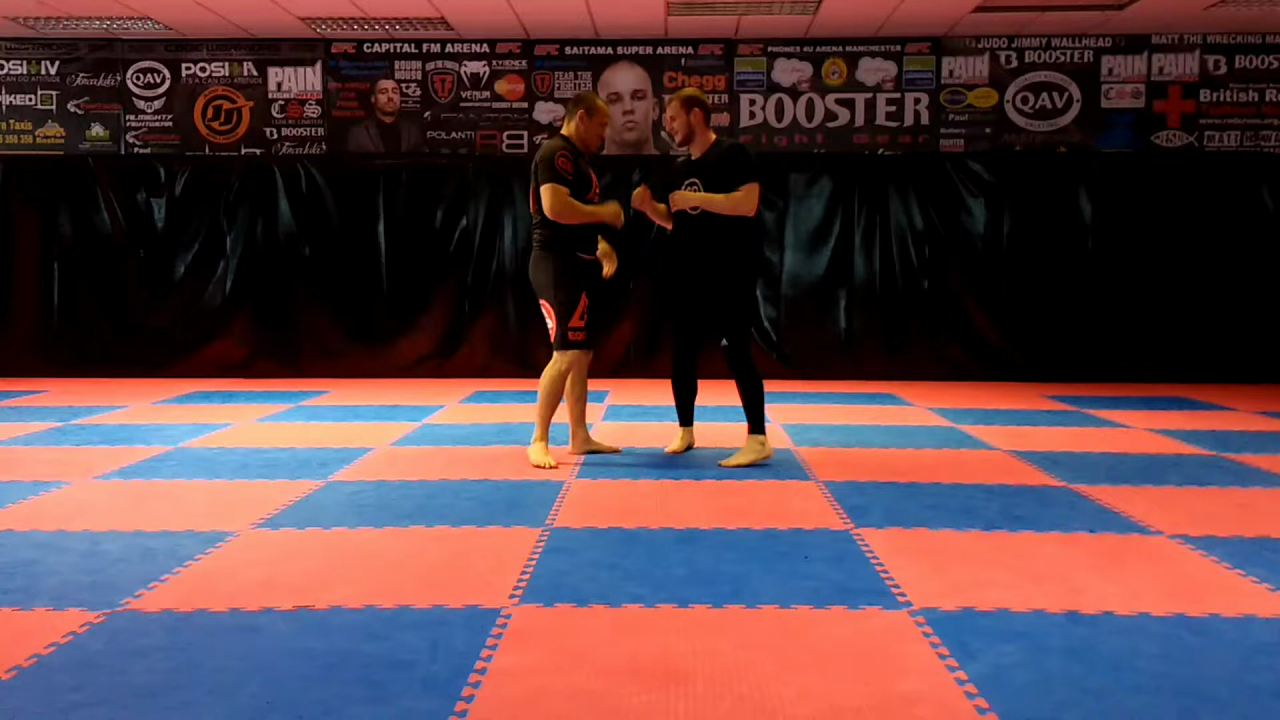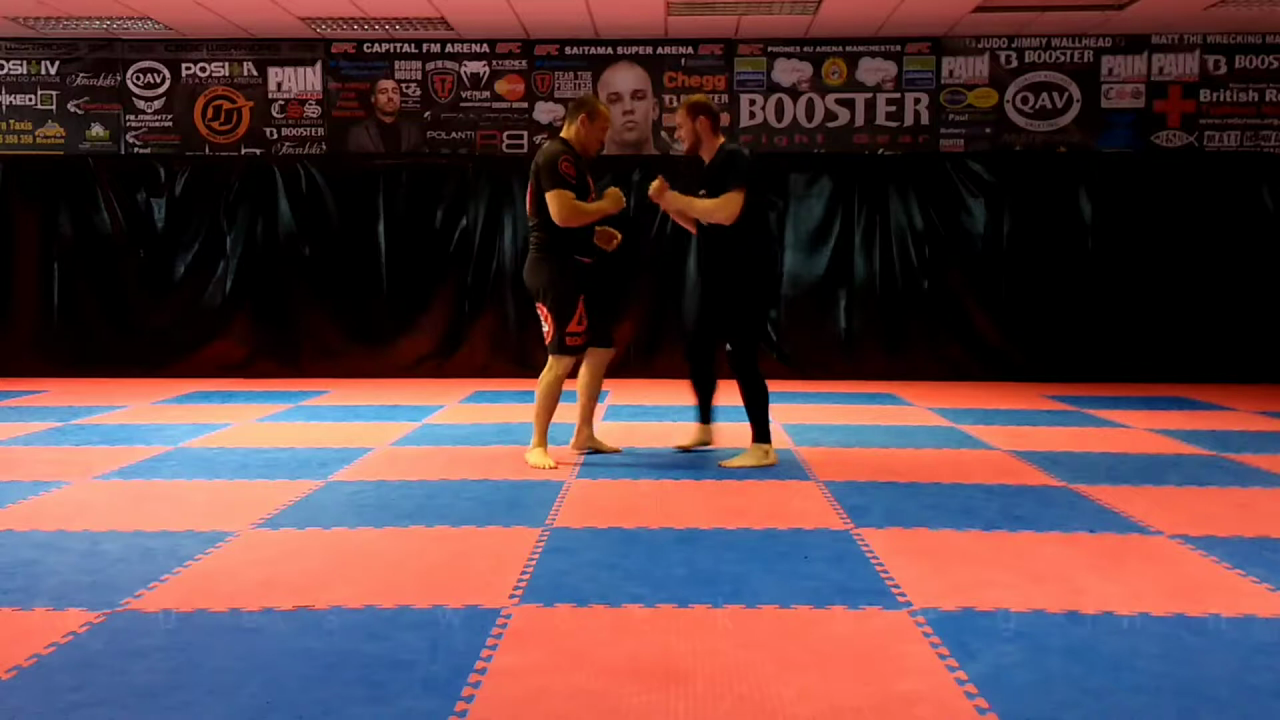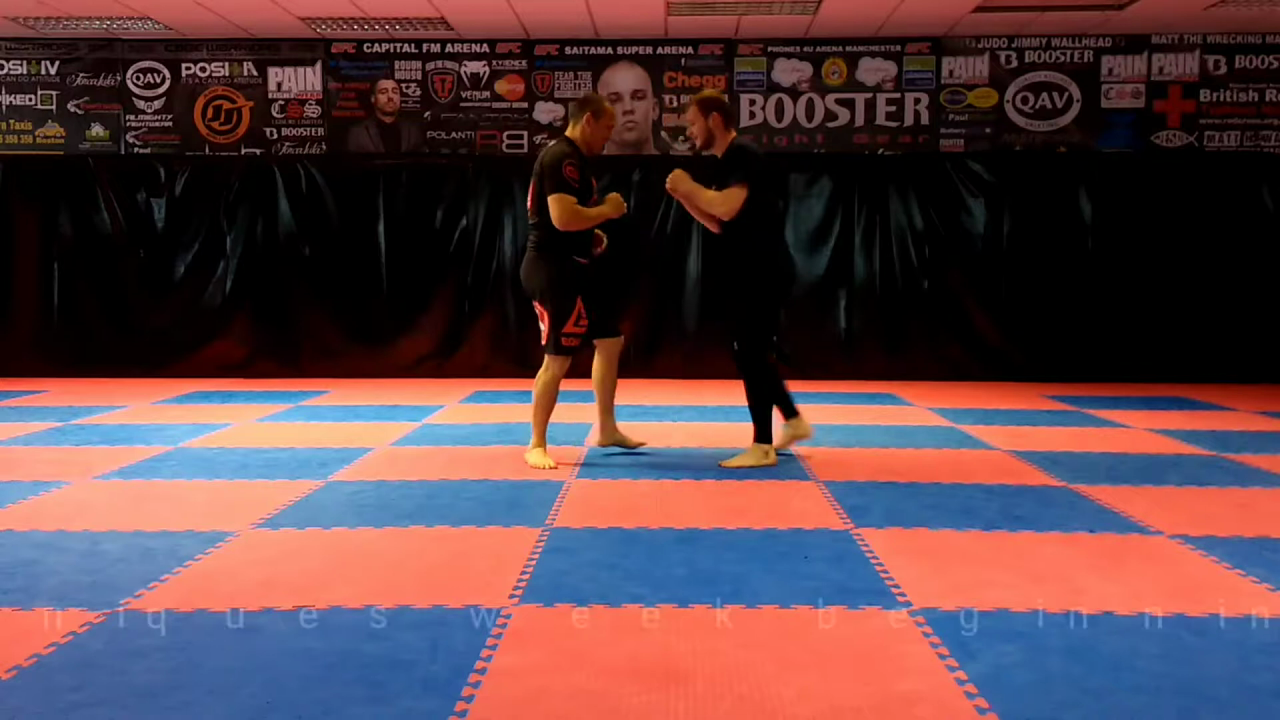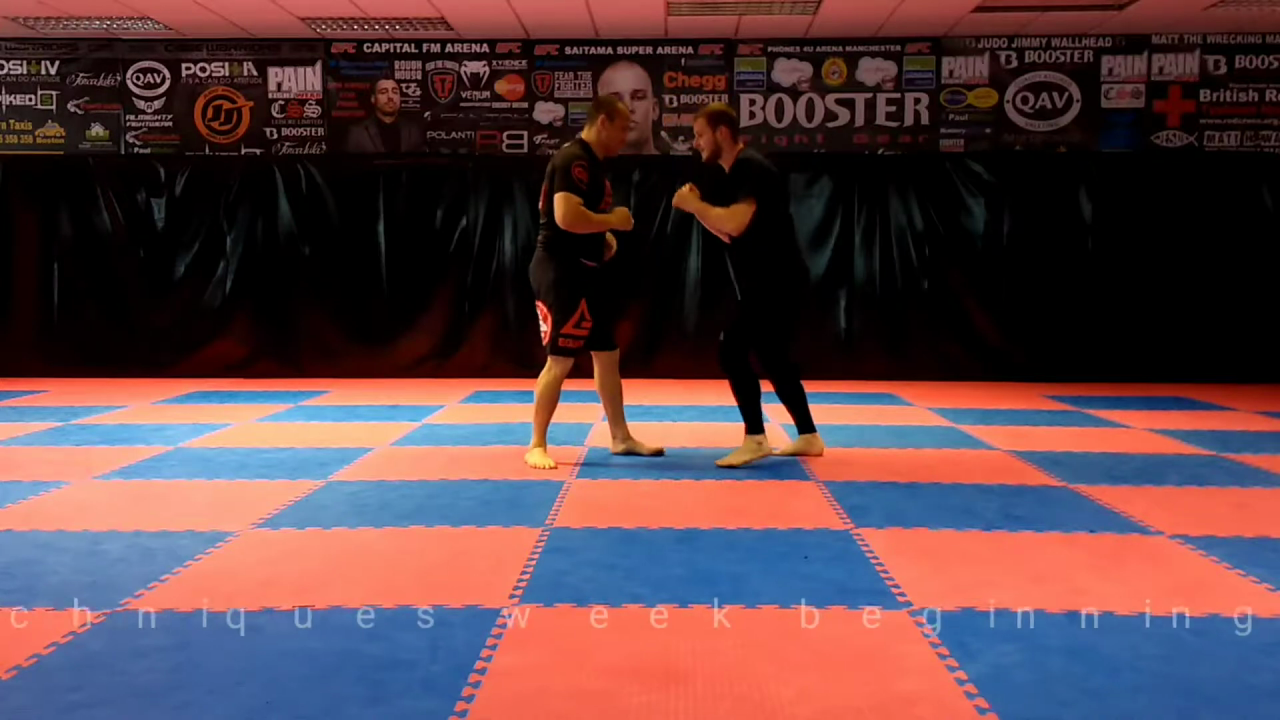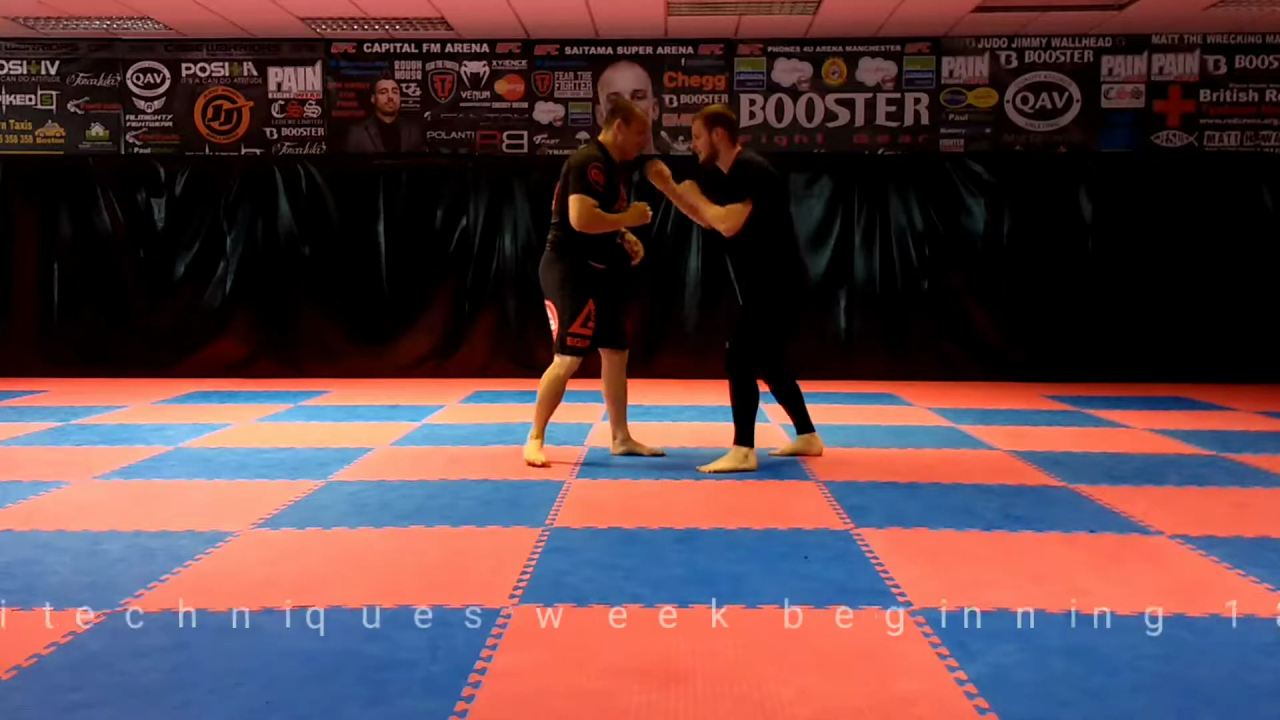
dt=0.2s
person 1, frame 1
left shoulder: (577, 157)
right shoulder: (557, 153)
right elbow: (555, 208)
left wrist: (601, 247)
right wrist: (603, 214)
left hip: (579, 266)
right hip: (559, 265)
left knee: (582, 354)
right knee: (567, 354)
left ankle: (580, 437)
right ankle: (539, 441)
person 1, frame 2
left shoulder: (570, 159)
right shoulder: (557, 157)
right elbow: (562, 214)
left wrist: (597, 232)
right wrist: (606, 204)
left hip: (574, 269)
right hip: (555, 269)
left knee: (601, 348)
right knee: (562, 359)
left ankle: (584, 434)
right ankle: (537, 446)
person 1, frame 3
left shoulder: (574, 158)
right shoulder: (562, 158)
right elbow: (562, 217)
left wrist: (591, 232)
right wrist: (607, 210)
left hip: (572, 267)
right hip: (552, 269)
left knee: (610, 341)
right knee: (558, 359)
left ankle: (607, 429)
right ankle: (536, 445)
person 1, frame 4
left shoulder: (594, 162)
right shoulder: (573, 160)
right elbow: (566, 217)
left wrist: (604, 233)
right wrist: (613, 221)
left hip: (585, 270)
right hip: (559, 270)
left knee: (607, 354)
right knee: (561, 360)
left ankle: (621, 437)
right ankle: (537, 445)
person 1, frame 5
left shoulder: (614, 166)
right shoulder: (589, 162)
right elbow: (581, 220)
left wrist: (626, 238)
right wrist: (631, 218)
left hip: (599, 271)
right hip: (568, 269)
left knee: (615, 354)
right knee: (569, 358)
left ankle: (621, 437)
right ankle: (535, 438)
person 2, frame 1
left shoulder: (731, 154)
right shoulder: (682, 166)
left elbow: (748, 204)
left wrist: (695, 198)
right wrist: (648, 206)
left hip: (730, 275)
right hip: (691, 277)
left knee: (736, 352)
right knee: (683, 353)
left ankle: (758, 440)
right ankle: (685, 431)
person 2, frame 2
left shoulder: (733, 160)
right shoulder: (711, 168)
left elbow: (727, 213)
left wrist: (679, 198)
right wrist: (669, 203)
left hip: (743, 278)
right hip: (720, 279)
left knee: (742, 357)
right knee: (696, 349)
left ankle: (762, 446)
right ankle: (704, 427)
person 2, frame 3
left shoulder: (742, 154)
right shoulder: (730, 159)
left elbow: (727, 208)
right elbow: (718, 224)
left wrist: (688, 185)
right wrist: (683, 195)
left hip: (761, 274)
right hip: (755, 274)
left knee: (749, 355)
right knee: (752, 352)
left ankle: (763, 446)
right ankle: (793, 420)
person 2, frame 4
left shoulder: (751, 168)
right shoulder: (738, 172)
left elbow: (735, 224)
right elbow: (728, 232)
left wrist: (695, 205)
right wrist: (696, 207)
left hip: (775, 283)
right hip: (771, 283)
left knee: (731, 348)
right knee: (774, 358)
left ankle: (754, 439)
right ankle: (808, 436)
person 2, frame 5
left shoulder: (751, 170)
right shoulder: (724, 176)
left elbow: (729, 224)
right elbow: (704, 217)
left wrist: (696, 196)
right wrist: (661, 179)
left hip: (776, 284)
right hip: (763, 286)
left knee: (739, 356)
right knee: (769, 361)
left ankle: (743, 451)
right ankle: (808, 436)
